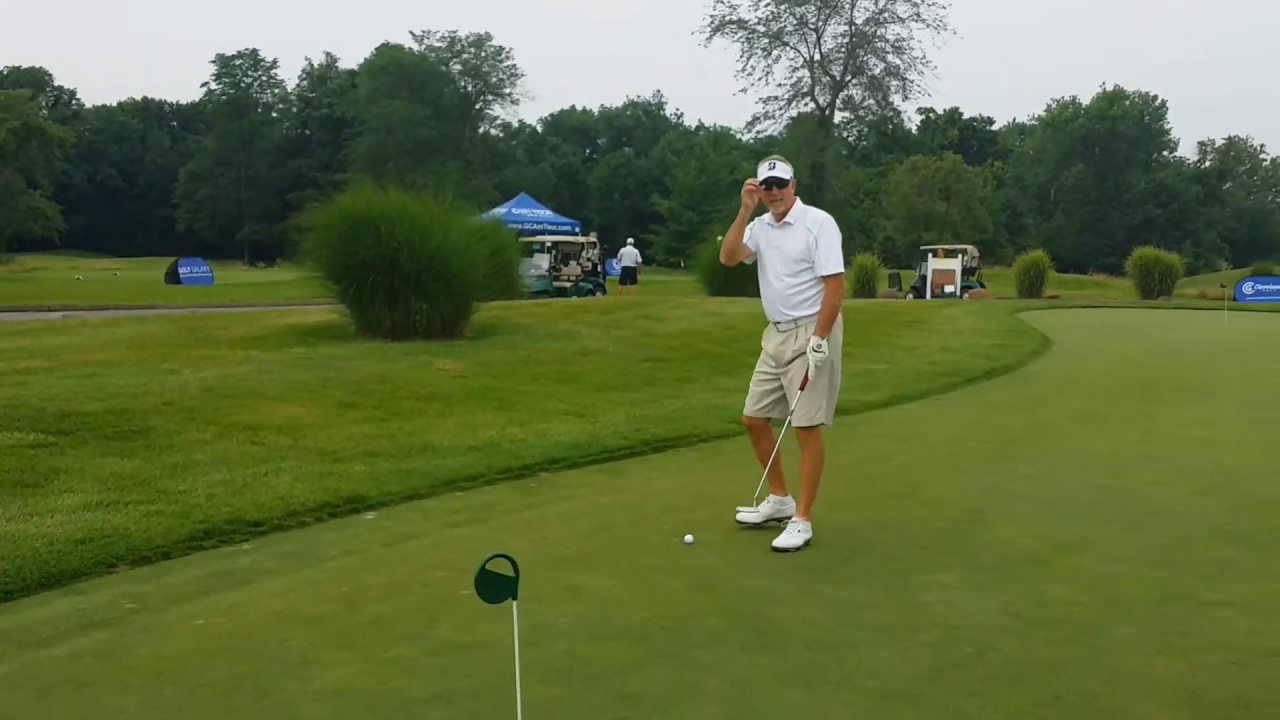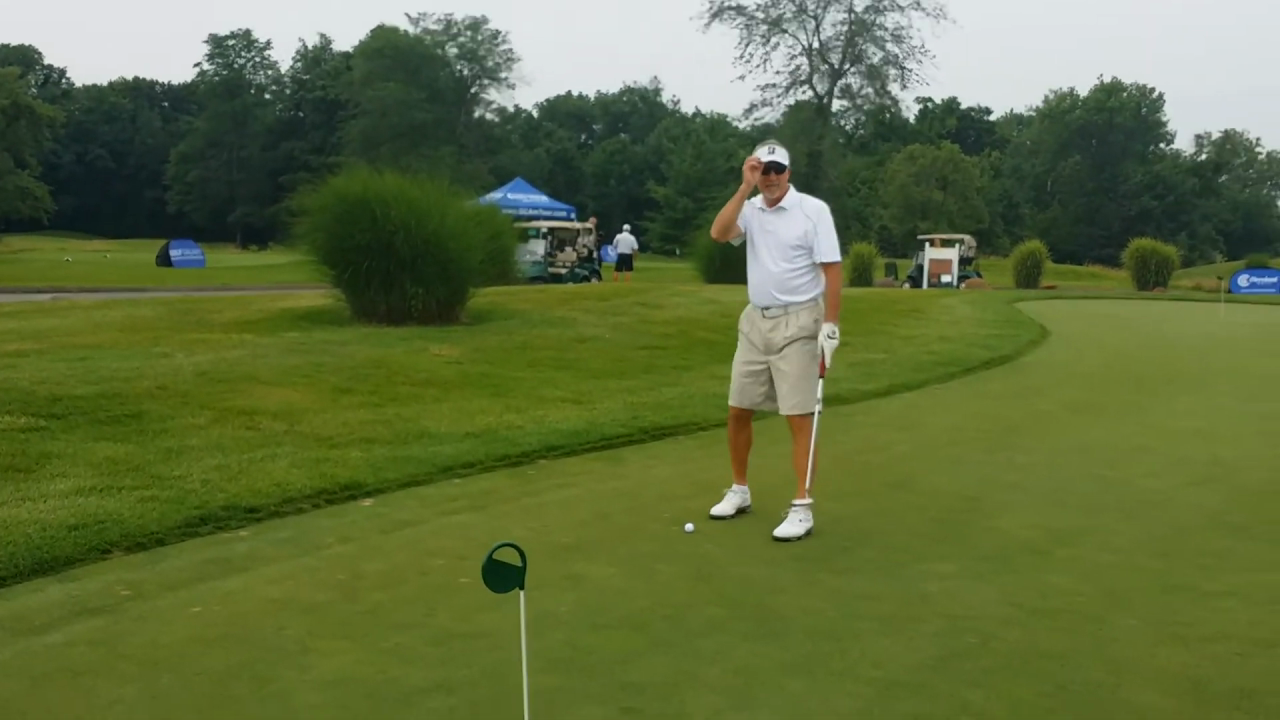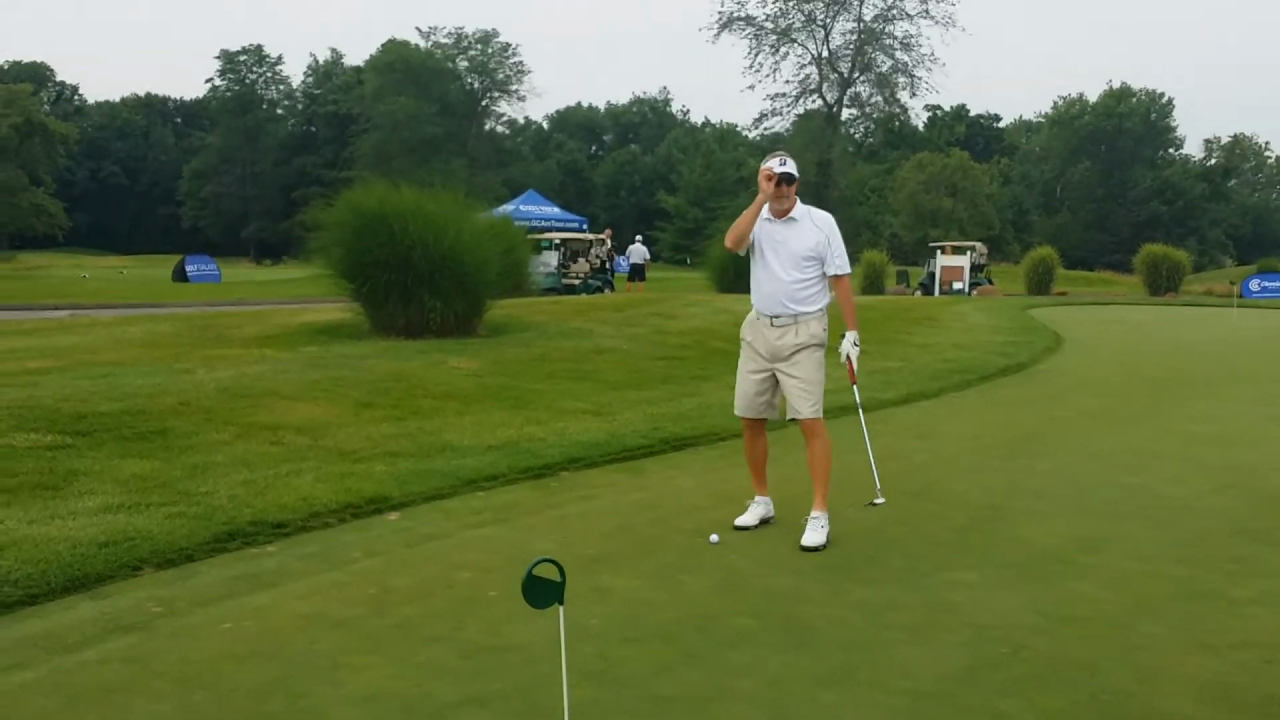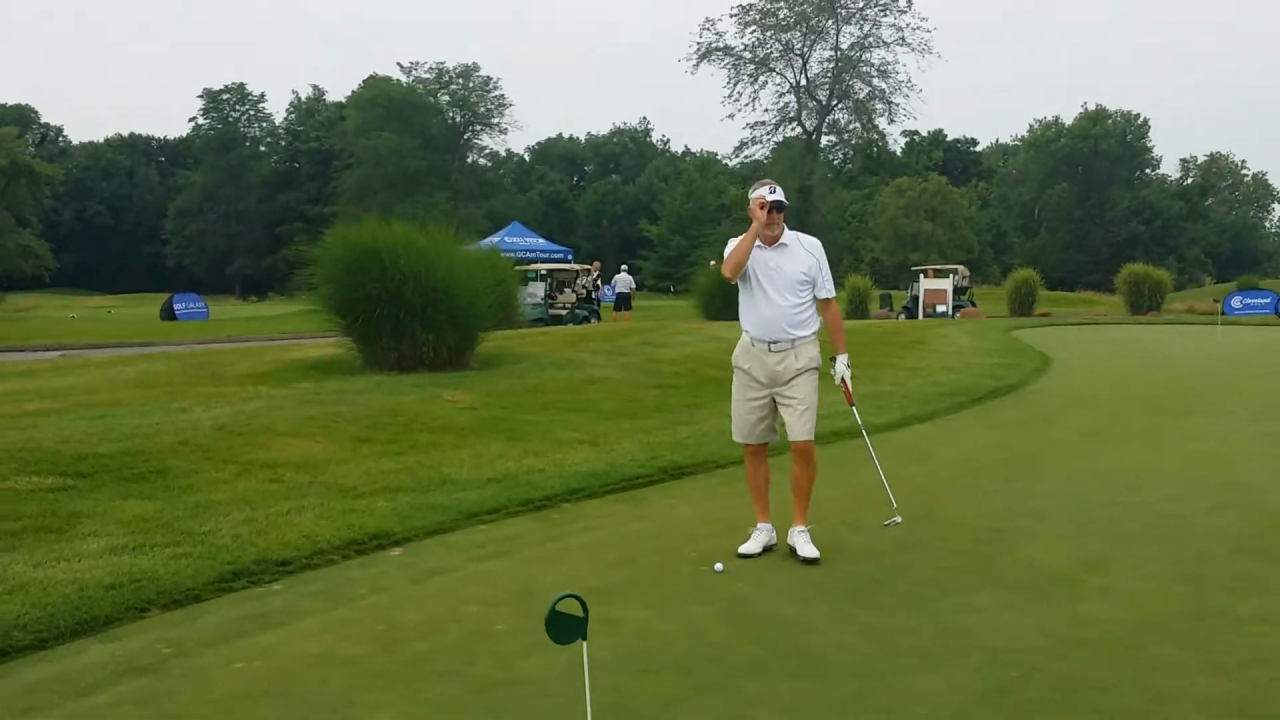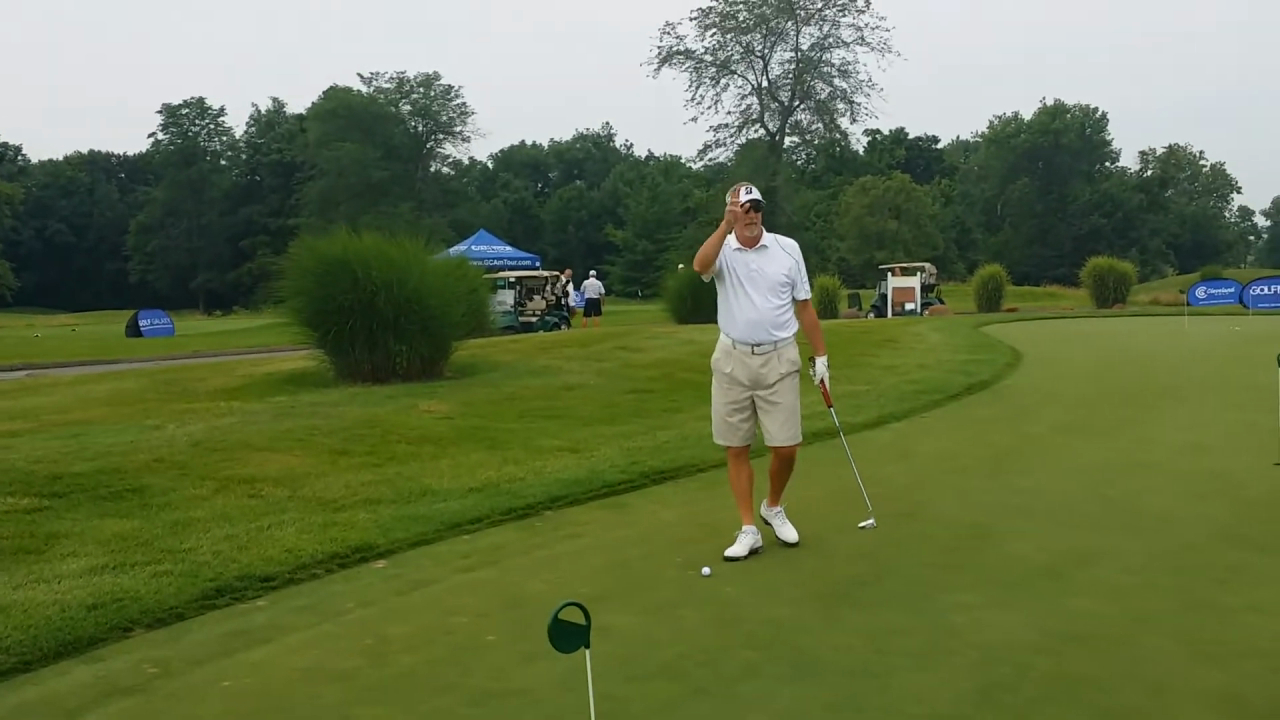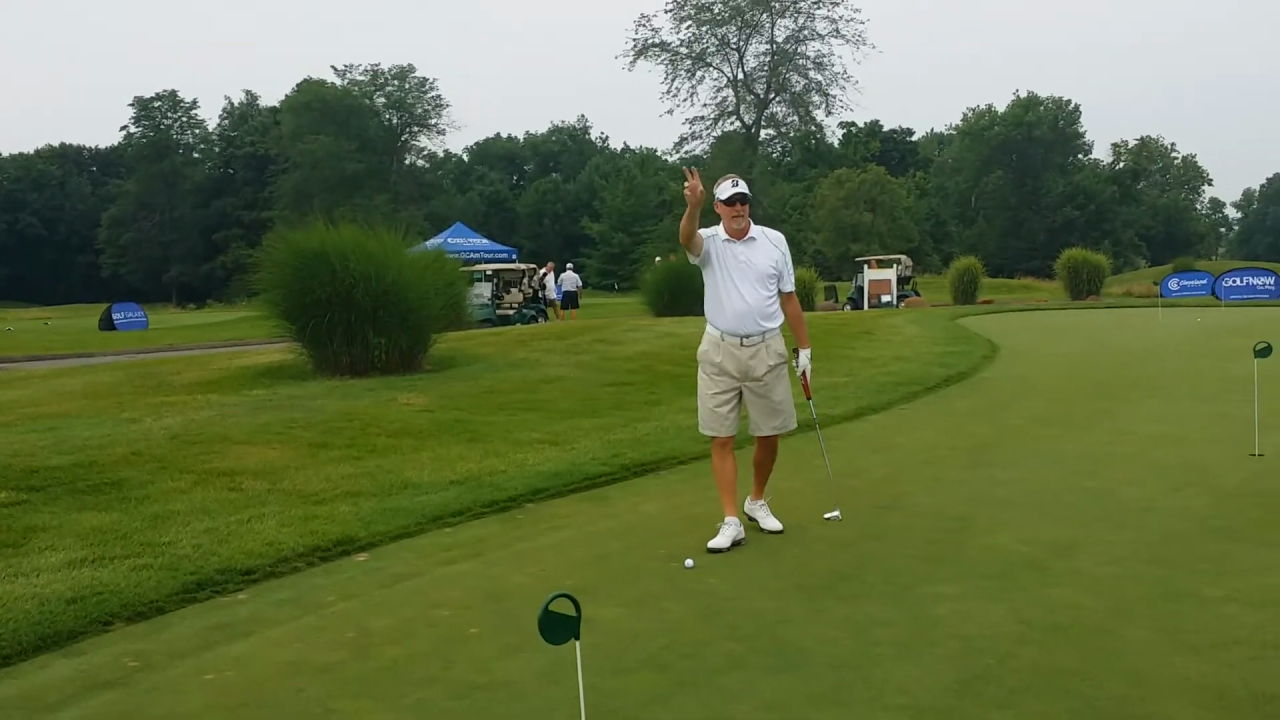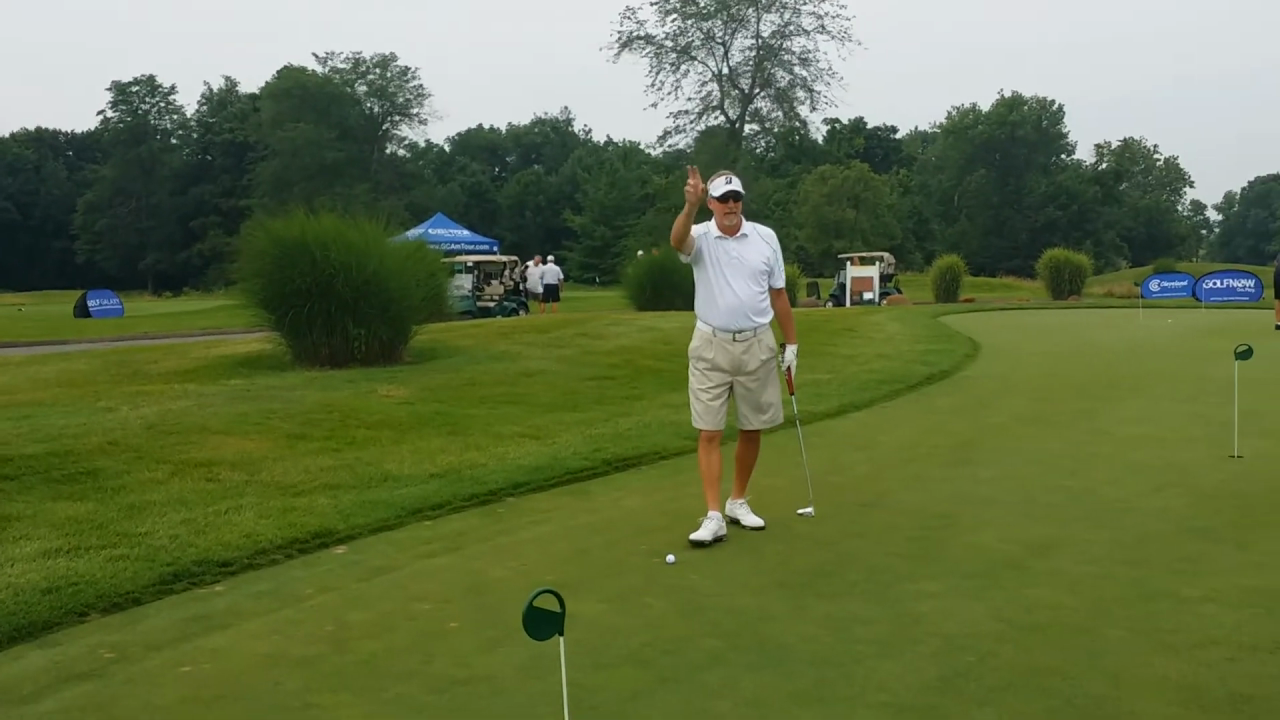
dt=0.2s
person 1, frame 1
left shoulder: (818, 222)
right shoulder: (759, 227)
left elbow: (835, 284)
right elbow: (728, 258)
left wrist: (819, 338)
right wrist: (744, 210)
left hip: (813, 334)
right hip: (777, 335)
left knee: (806, 427)
right knee: (754, 418)
left ankle: (801, 520)
right ankle: (779, 498)
person 1, frame 2
left shoulder: (814, 209)
right shoulder: (749, 210)
left elbow: (832, 271)
right elbow: (718, 234)
left wrist: (831, 325)
right wrist: (745, 187)
left hip: (799, 322)
right hip: (755, 322)
left knee: (799, 416)
right knee: (738, 411)
left ankle: (802, 509)
right ankle: (739, 490)
person 1, frame 3
left shoulder: (821, 221)
right shoulder: (755, 220)
left elbow: (840, 280)
right elbow: (731, 243)
left wrist: (851, 333)
right wrist: (761, 198)
left hip: (803, 333)
right hip: (757, 331)
left knee: (811, 423)
right knee: (750, 420)
left ankle: (819, 515)
right ankle: (761, 501)
person 1, frame 4
left shoulder: (810, 246)
right shoulder: (739, 245)
left elbow: (828, 305)
right elbow: (729, 272)
left wrist: (842, 356)
right wrist: (756, 226)
left hip: (798, 357)
right hip: (752, 357)
left knee: (803, 445)
right knee: (753, 447)
left ankle: (800, 530)
right ankle: (764, 529)
person 1, frame 5
left shoulder: (788, 249)
right shoulder: (719, 249)
left elbow: (805, 307)
right elbow: (700, 267)
left wrist: (821, 357)
right wrist: (727, 224)
left hip: (779, 359)
right hip: (732, 360)
left knee: (786, 448)
right knee: (736, 450)
left ankle: (774, 507)
right ankle: (749, 531)
person 1, frame 6
left shoulder: (775, 241)
right shoulder: (707, 241)
left elbow: (789, 300)
right elbow: (686, 238)
left wrist: (804, 349)
right wrist: (694, 205)
left hip: (767, 350)
right hip: (719, 351)
left knee: (769, 436)
right knee: (721, 440)
left ankle: (757, 501)
right ankle: (731, 522)
person 1, frame 7
left shoulder: (766, 237)
right shoulder: (700, 237)
left elbow: (779, 295)
right elbow: (677, 241)
left wrist: (791, 344)
right wrist: (690, 205)
left hip: (757, 345)
right hip: (710, 347)
left knee: (752, 430)
right knee: (709, 434)
left ankle: (738, 501)
right ankle: (714, 517)
